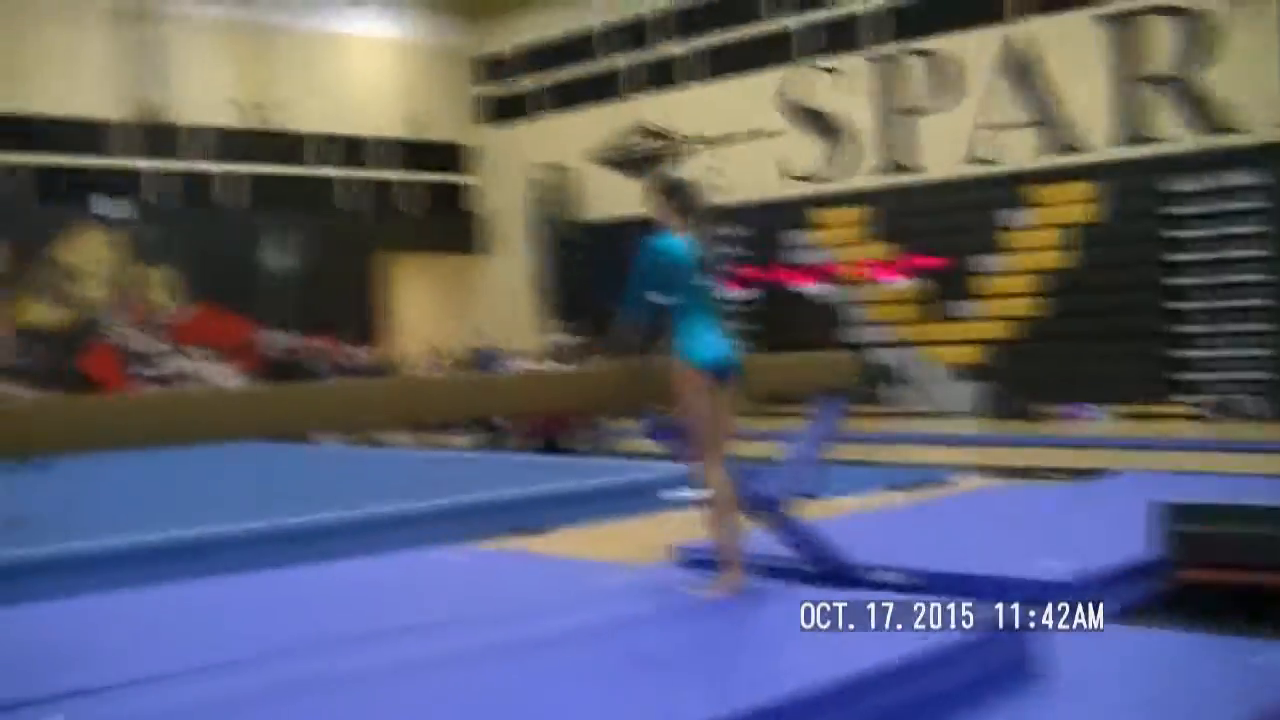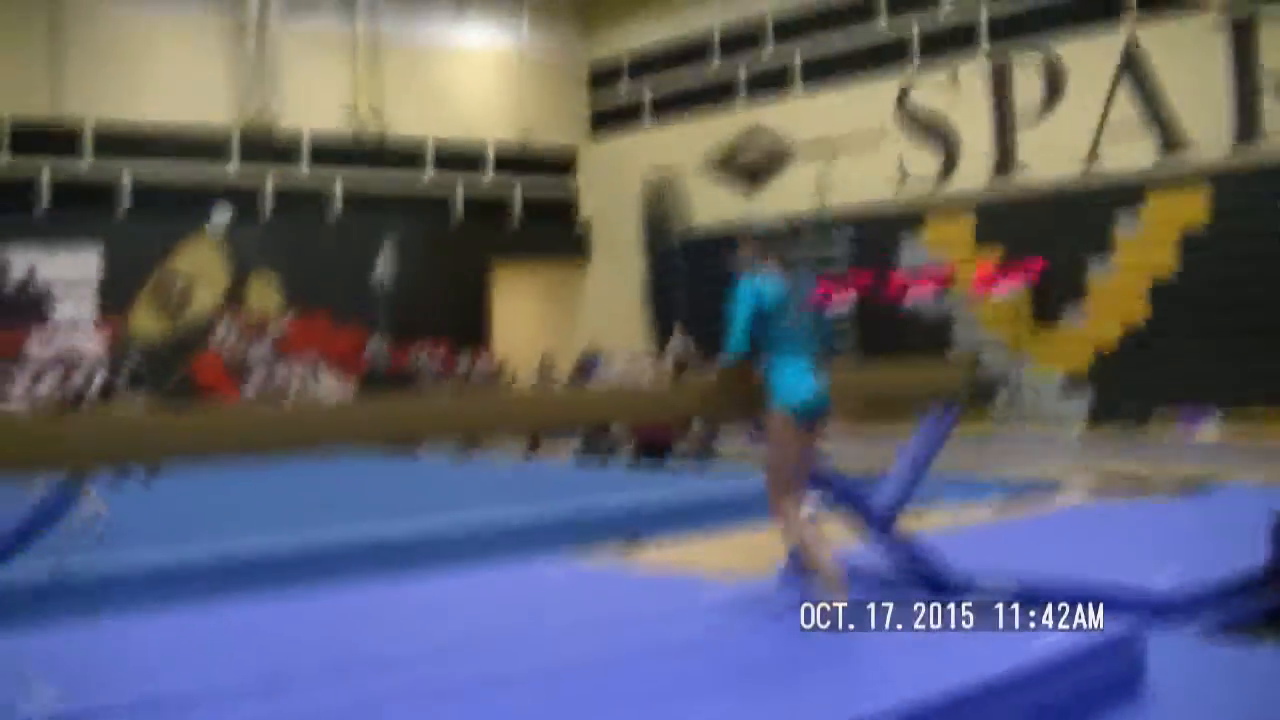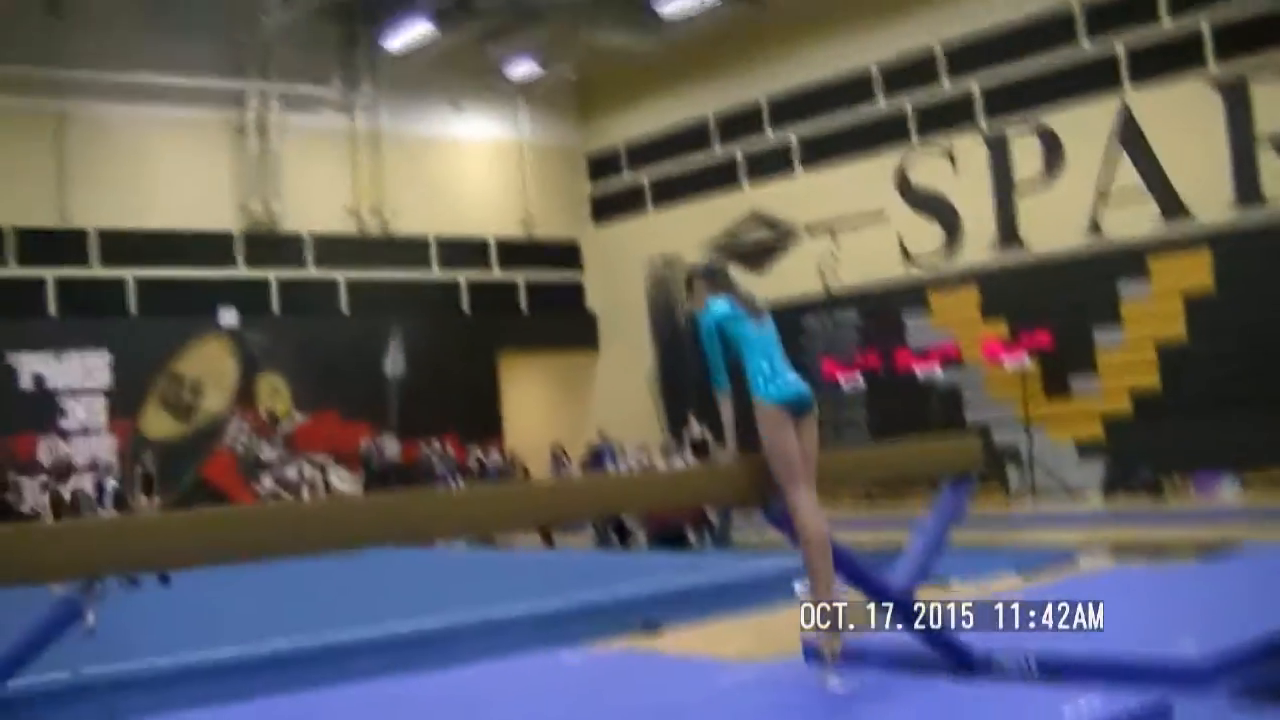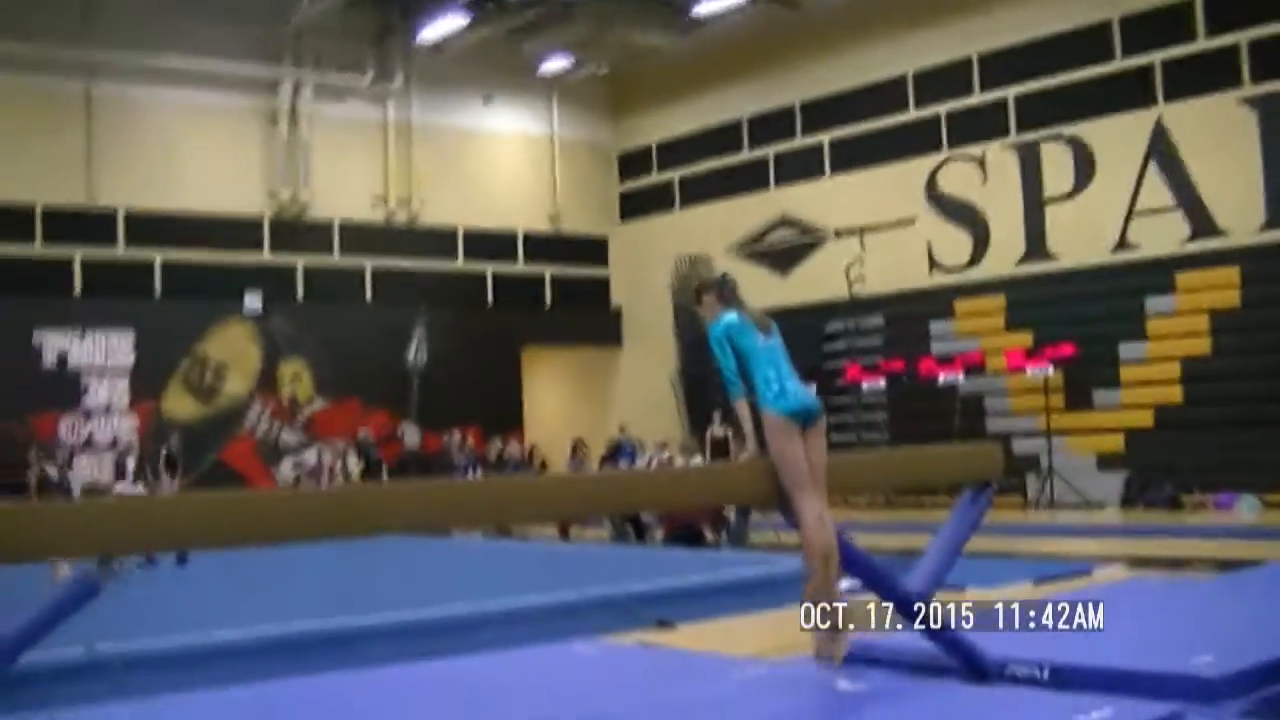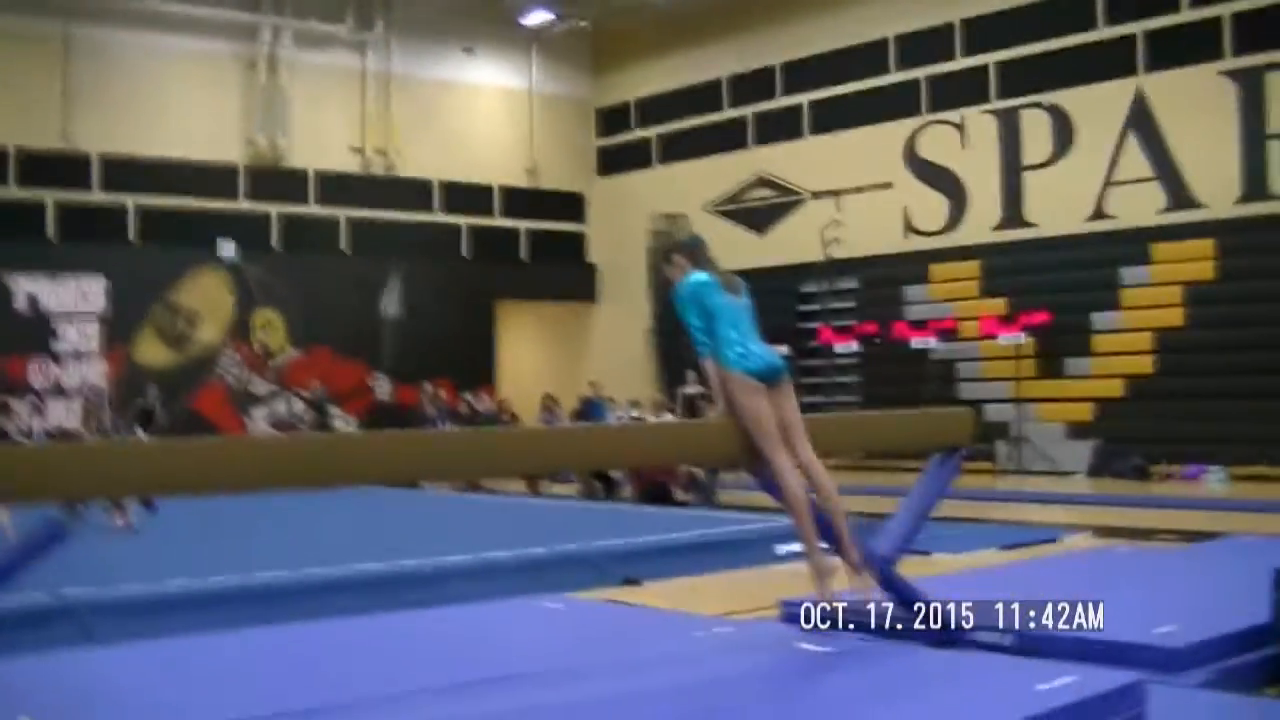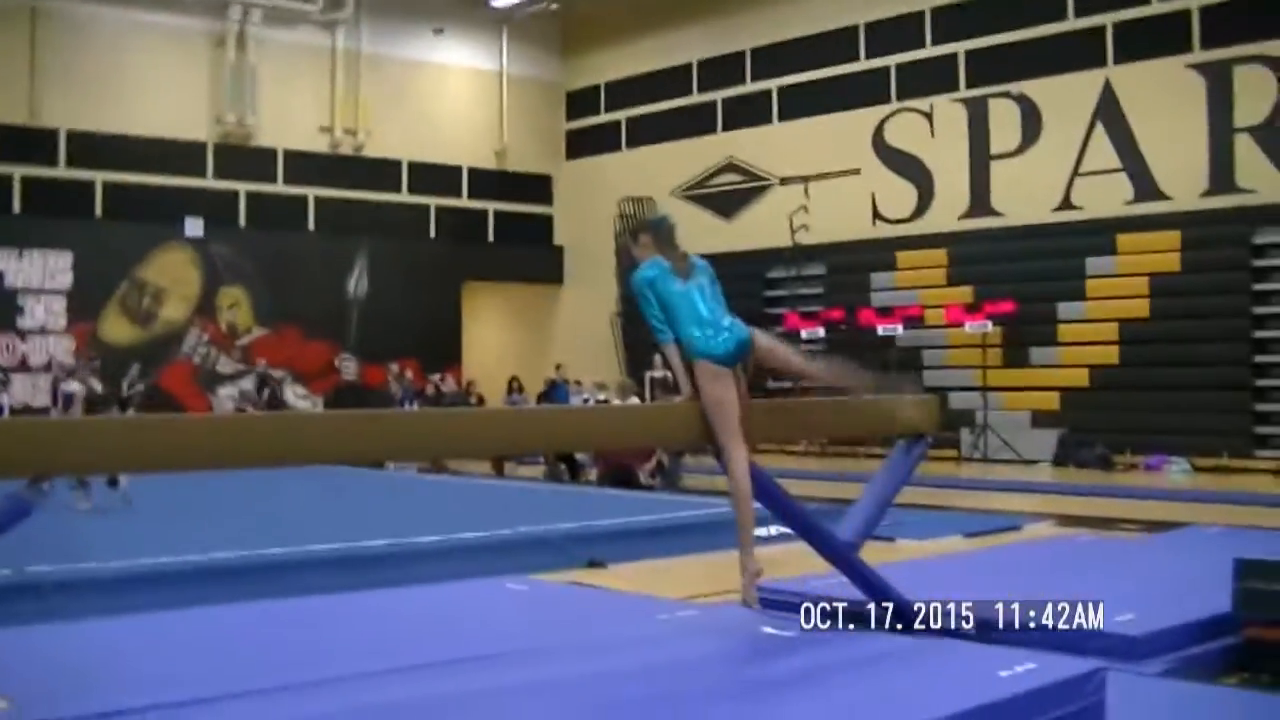
dt=0.3s
person 1, frame 1
left shoulder: (659, 246)
right shoulder: (699, 245)
left elbow: (638, 304)
left hip: (696, 356)
right hip: (724, 352)
left knee: (708, 462)
right knee: (714, 460)
left ankle: (732, 564)
right ankle: (732, 561)
person 1, frame 2
left shoulder: (749, 288)
right shoulder: (799, 286)
left elbow: (735, 349)
left hip: (788, 397)
right hip: (815, 393)
left knee: (781, 500)
right knee: (790, 494)
left ankle: (830, 582)
right ankle: (830, 576)
person 1, frame 3
left shoulder: (710, 313)
right shoulder: (753, 308)
left elbow: (720, 377)
left wrist: (731, 441)
left hip: (772, 397)
right hip: (800, 391)
left knee: (799, 498)
right knee: (809, 499)
left ankle: (823, 602)
right ankle: (829, 597)
person 1, frame 4
left shoulder: (720, 327)
right shoulder: (763, 321)
left elbow: (734, 384)
left wrist: (749, 442)
right wrist: (758, 440)
left hip: (779, 408)
right hip: (809, 403)
left knee: (806, 506)
right knee: (819, 506)
right ankle: (833, 606)
person 1, frame 5
left shoulder: (686, 287)
right shoulder: (734, 282)
left elbow: (703, 344)
left wrist: (721, 402)
right wrist: (731, 396)
left hip: (742, 369)
right hip: (773, 363)
left knee: (780, 460)
right knee: (805, 454)
left ankle: (816, 558)
right ankle: (848, 550)
person 1, frame 6
left shoulder: (642, 277)
right shoulder: (699, 266)
left elbow: (664, 333)
left wrist: (685, 388)
right wrist: (733, 379)
left hip: (709, 357)
right hip: (739, 337)
left knee: (734, 455)
right knee: (814, 369)
left ankle: (748, 559)
